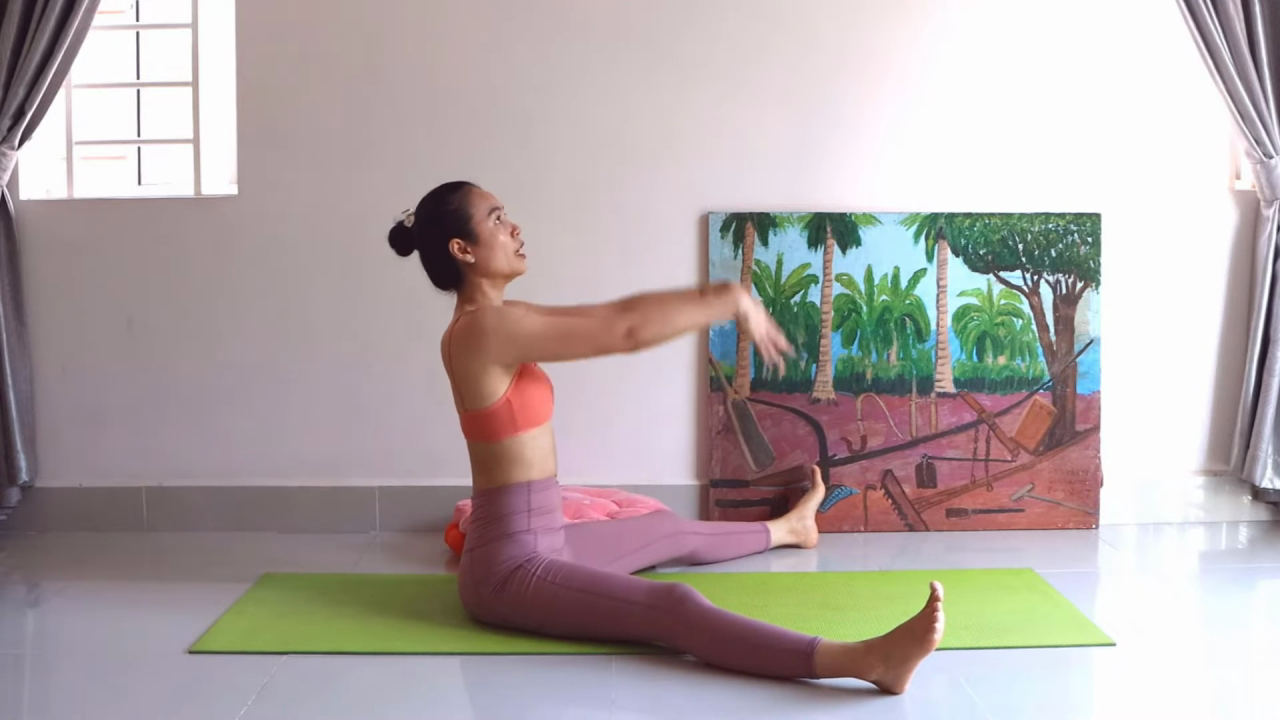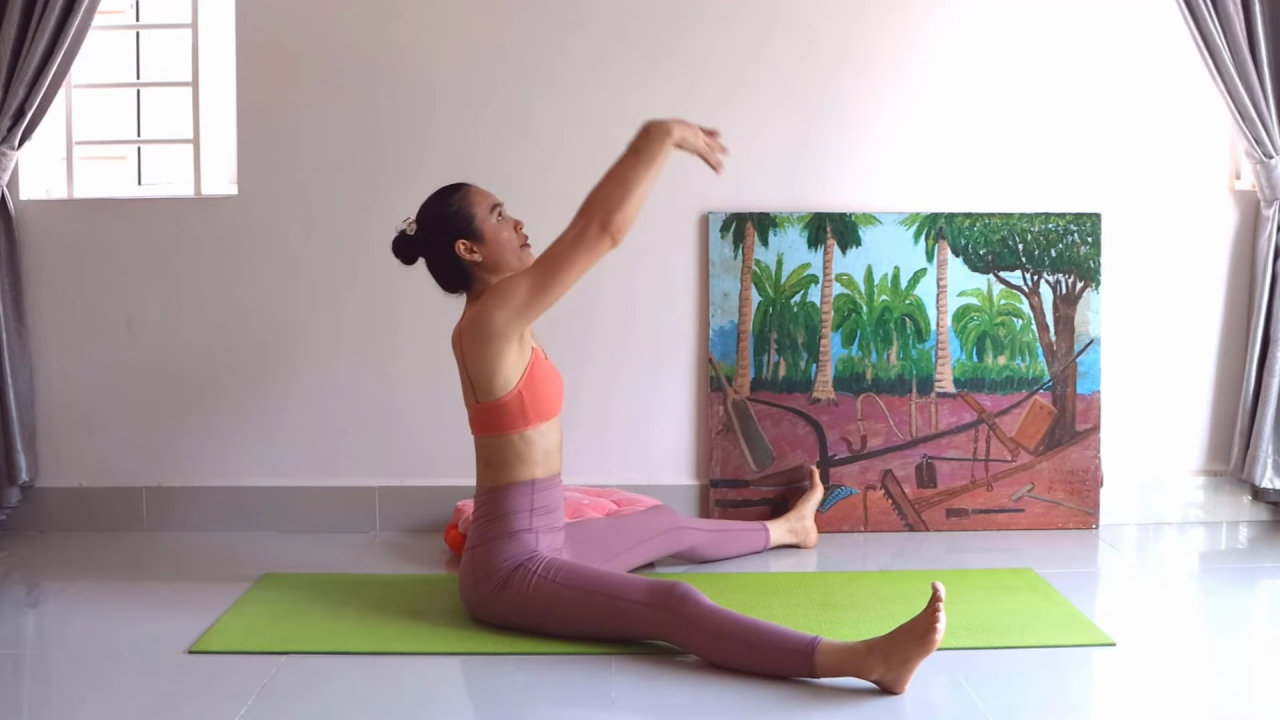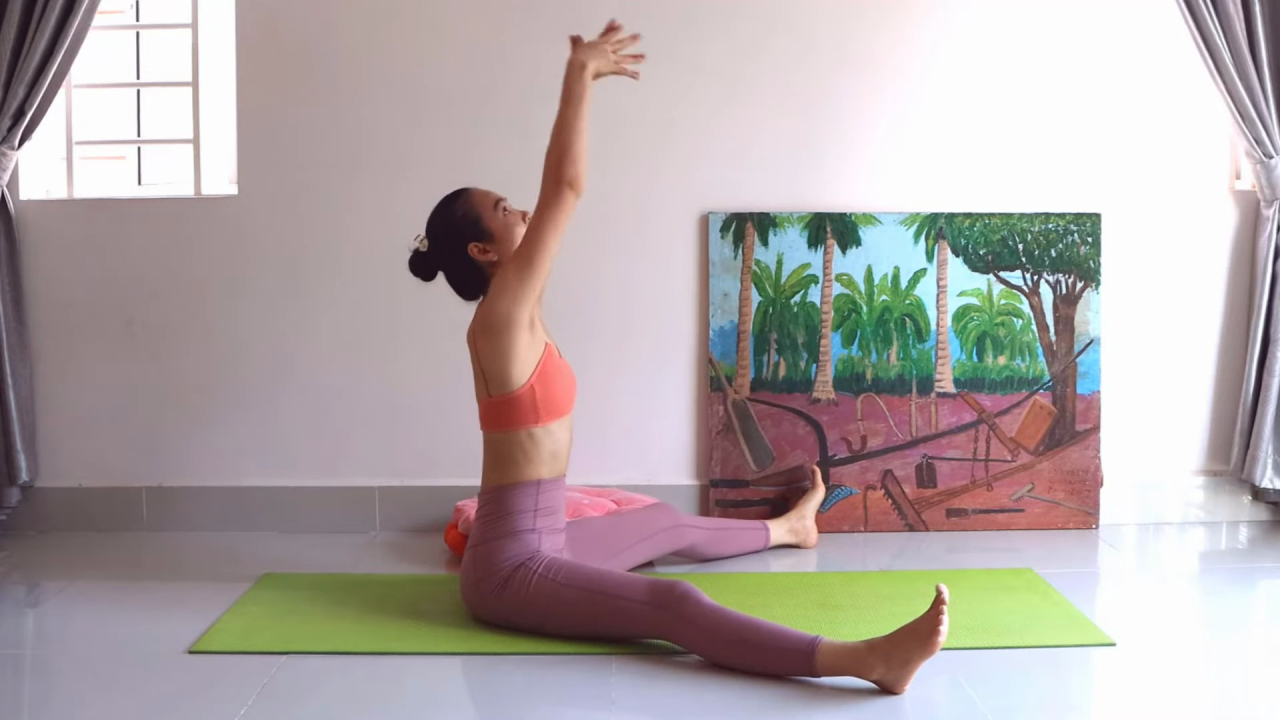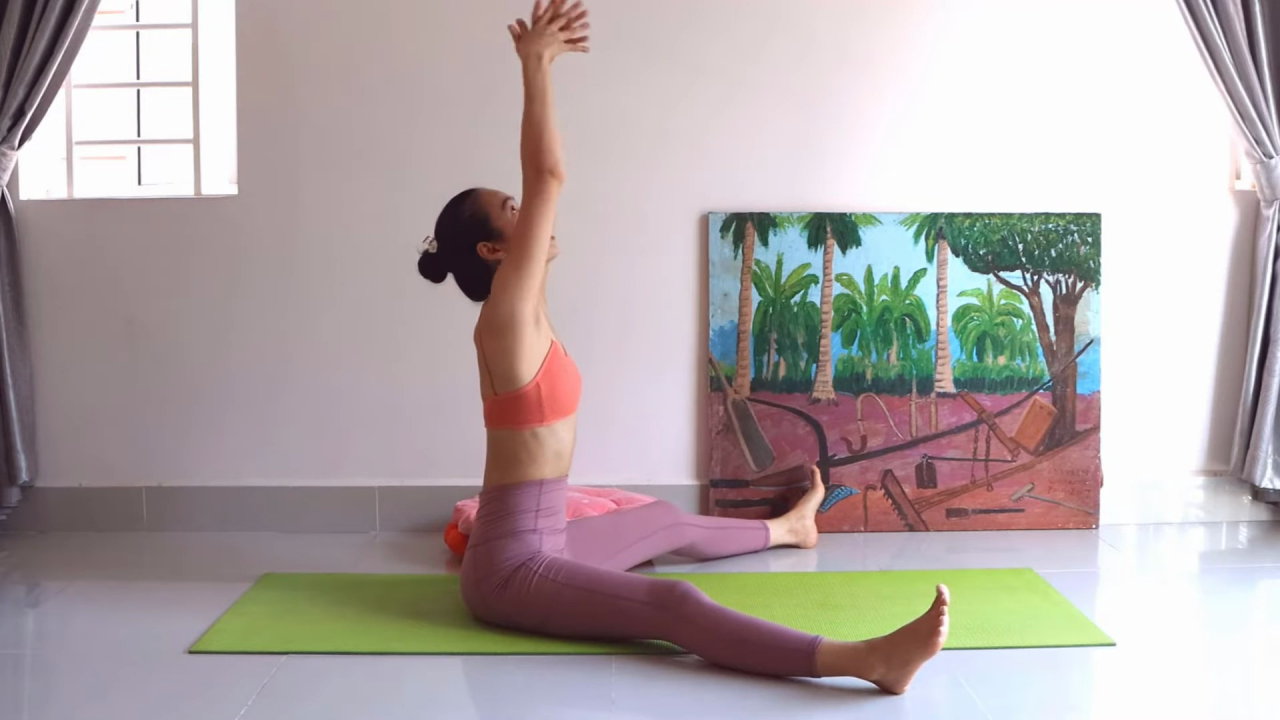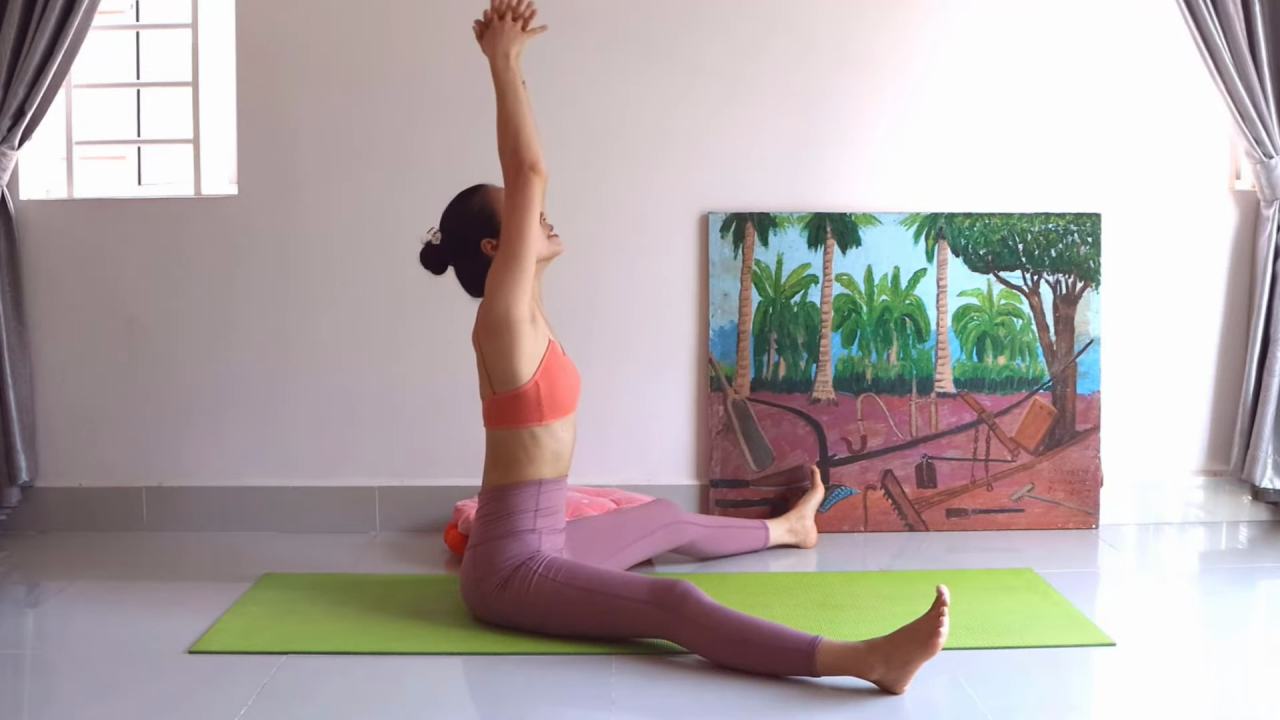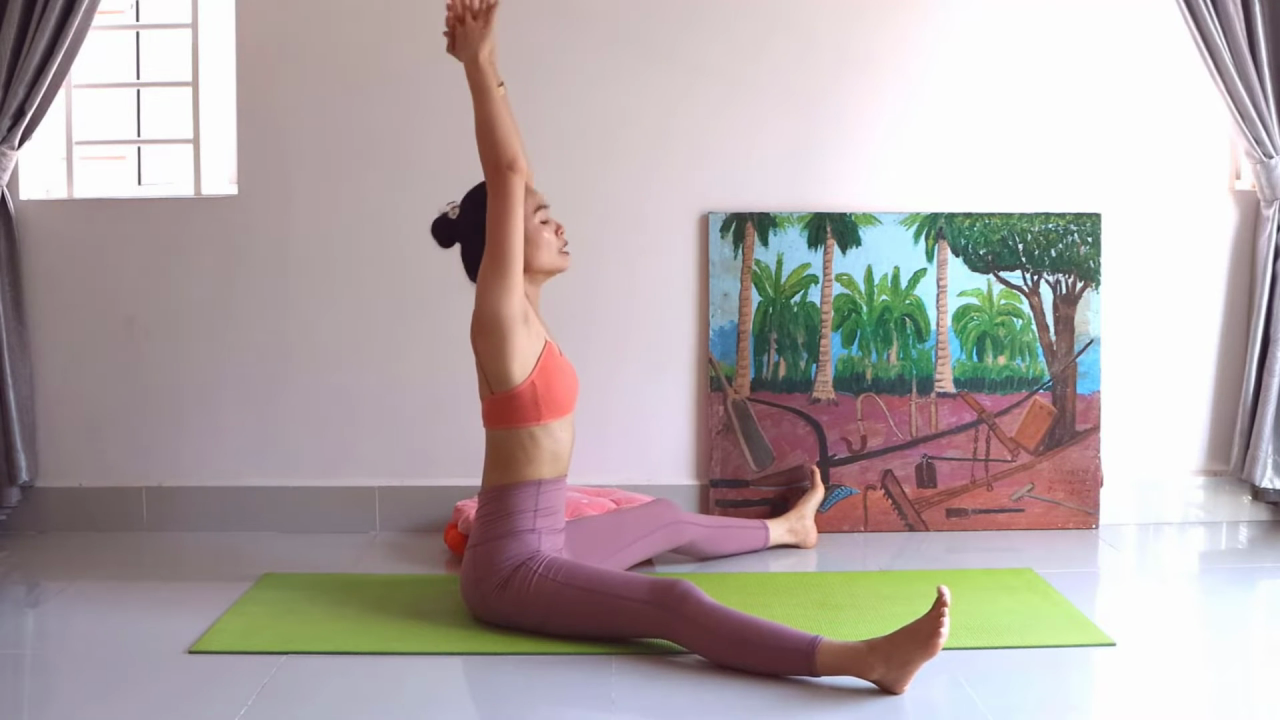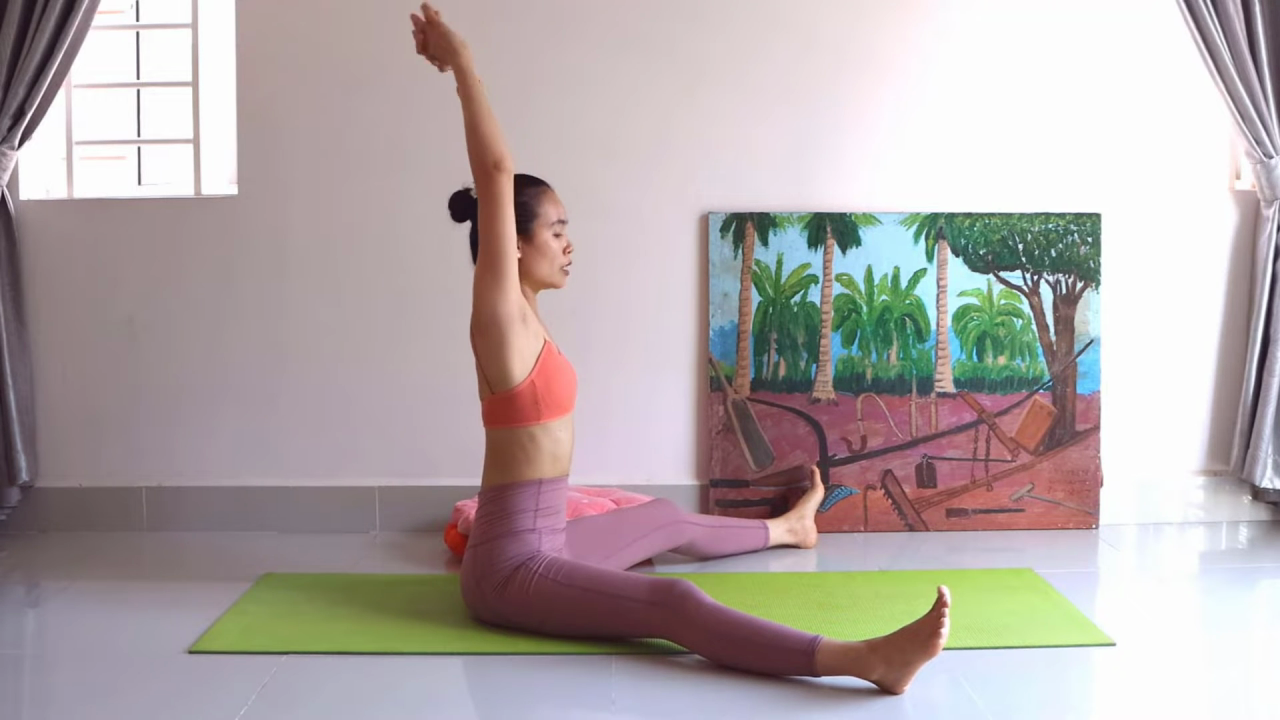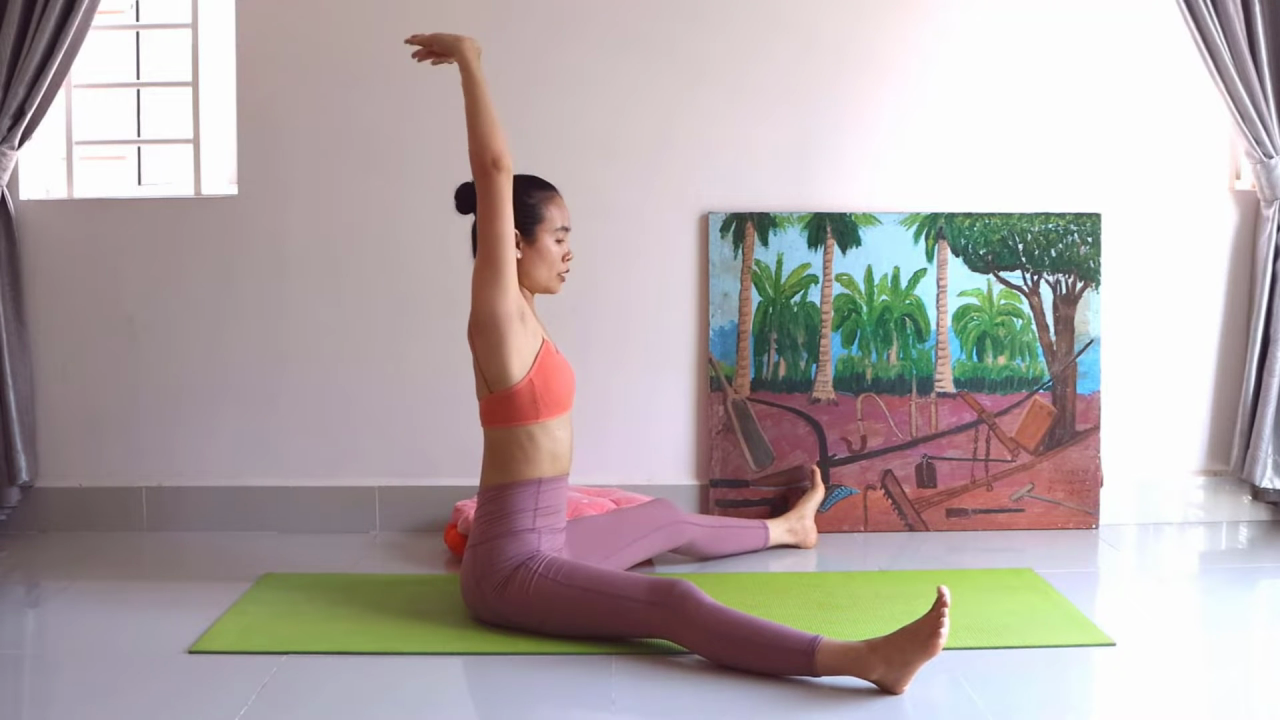
dt=0.3s
person 1, frame 1
left shoulder: (501, 322)
right shoulder: (482, 331)
left elbow: (612, 314)
right elbow: (625, 332)
left wrist: (716, 297)
right wrist: (728, 302)
left hip: (542, 540)
right hip: (509, 566)
left knee: (666, 530)
right knee: (673, 608)
left ankle: (785, 528)
right ankle: (868, 660)
person 1, frame 2
left shoulder: (501, 316)
right shoulder: (490, 319)
left elbow: (591, 230)
right elbow: (603, 231)
left wrist: (654, 144)
right wrist: (655, 139)
left hip: (539, 541)
right hip: (510, 568)
left knee: (664, 527)
right knee: (672, 605)
left ankle: (782, 528)
right ankle: (868, 660)
person 1, frame 3
left shoulder: (514, 316)
right shoulder: (500, 316)
left elbow: (558, 193)
right elbow: (565, 188)
left wrist: (579, 79)
right wrist: (578, 77)
left hip: (538, 539)
right hip: (511, 566)
left knee: (666, 523)
right knee: (676, 606)
left ankle: (785, 527)
right ankle: (868, 660)
person 1, frame 4
left shoulder: (519, 315)
right shoulder: (507, 314)
left elbow: (543, 178)
right elbow: (549, 176)
left wrist: (540, 61)
right wrist: (535, 63)
left hip: (539, 541)
right hip: (512, 567)
left knee: (664, 521)
right knee: (674, 605)
left ankle: (784, 528)
right ankle: (867, 660)
person 1, frame 5
left shoulder: (520, 313)
right shoulder: (504, 313)
left elbow: (522, 176)
right elbow: (529, 172)
left wrist: (510, 65)
right wrist: (505, 64)
left hip: (538, 539)
right hip: (510, 565)
left knee: (665, 520)
right knee: (674, 604)
left ankle: (786, 528)
right ankle: (869, 659)
person 1, frame 6
left shoulder: (518, 311)
right shoulder: (499, 313)
left elbow: (510, 171)
right elbow: (508, 173)
left wrist: (483, 64)
right wrist: (478, 64)
left hip: (538, 541)
right hip: (511, 566)
left knee: (665, 520)
right knee: (674, 604)
left ankle: (784, 529)
right ankle: (867, 659)
person 1, frame 7
left shoulder: (519, 312)
right shoulder: (499, 312)
left elbow: (499, 173)
right elbow: (496, 173)
right wrist: (463, 65)
left hip: (542, 539)
right hip: (511, 565)
left knee: (666, 520)
right knee: (674, 605)
left ankle: (783, 529)
right ankle: (867, 659)
person 1, frame 8
left shoulder: (516, 313)
right shoulder: (498, 313)
left elbow: (496, 172)
right elbow: (495, 172)
left wrist: (468, 64)
right wrist: (468, 61)
left hip: (541, 539)
right hip: (509, 565)
left knee: (663, 520)
right knee: (674, 604)
left ankle: (782, 528)
right ankle: (867, 659)
